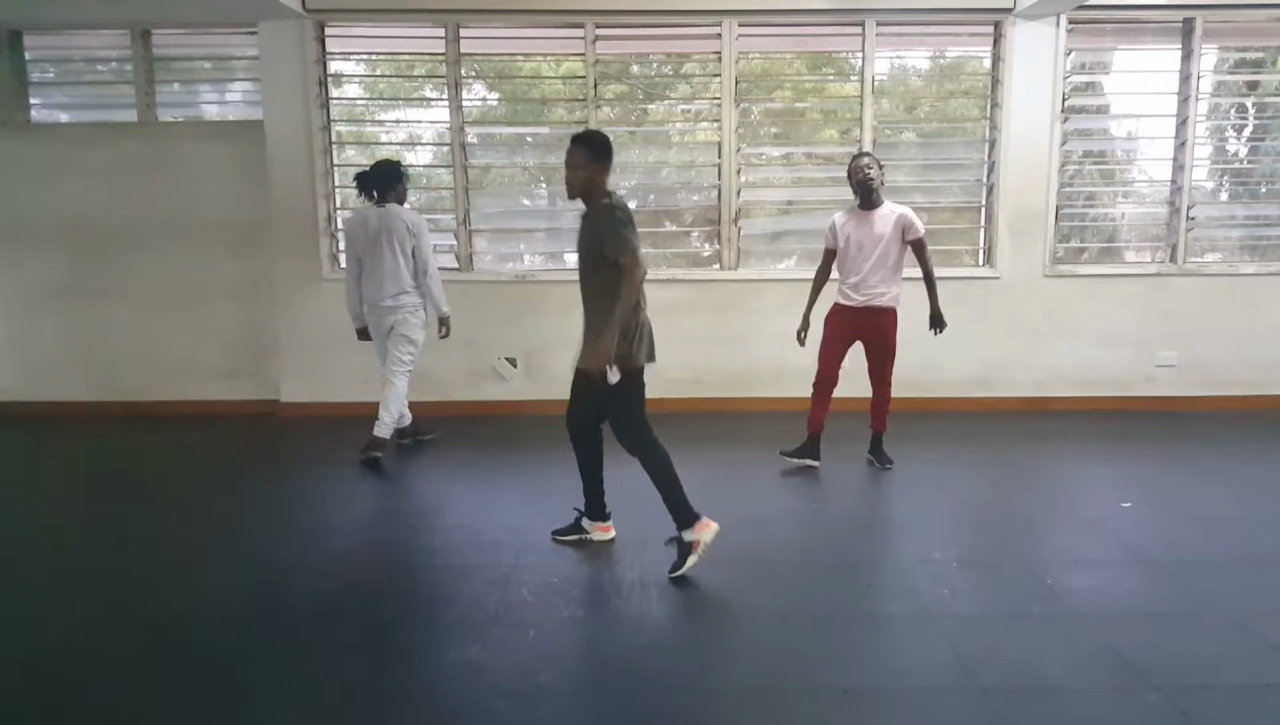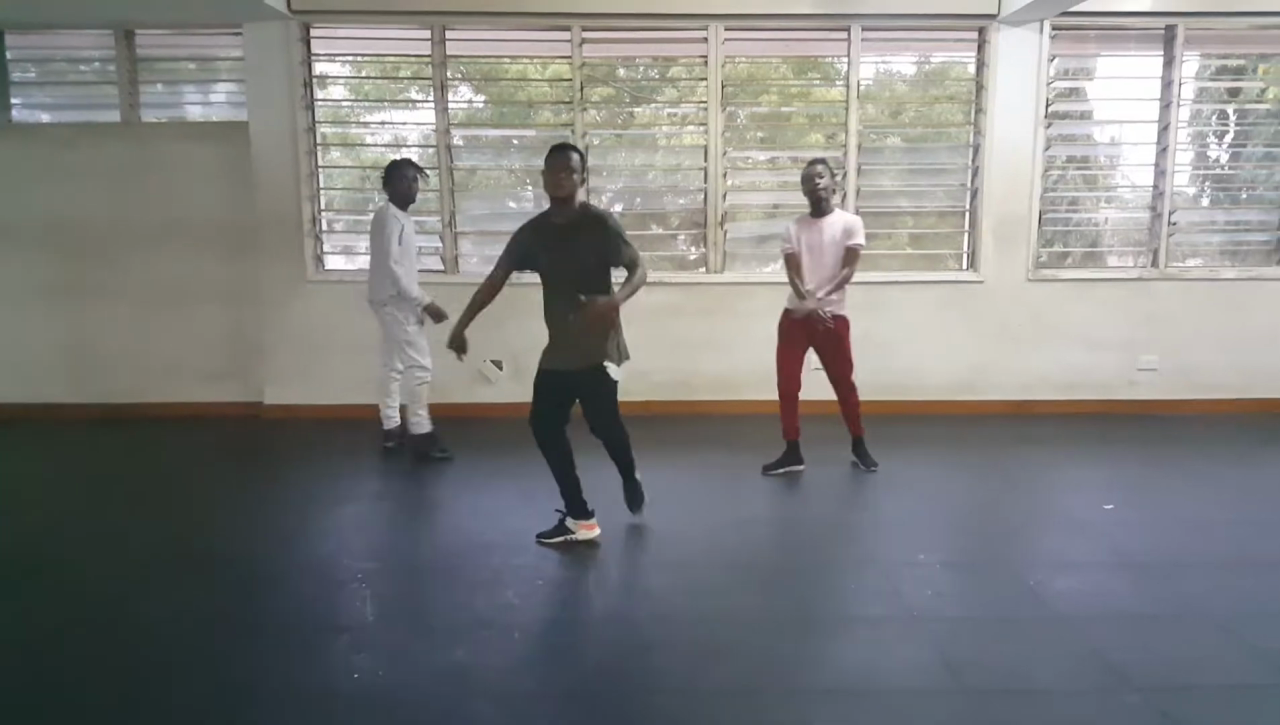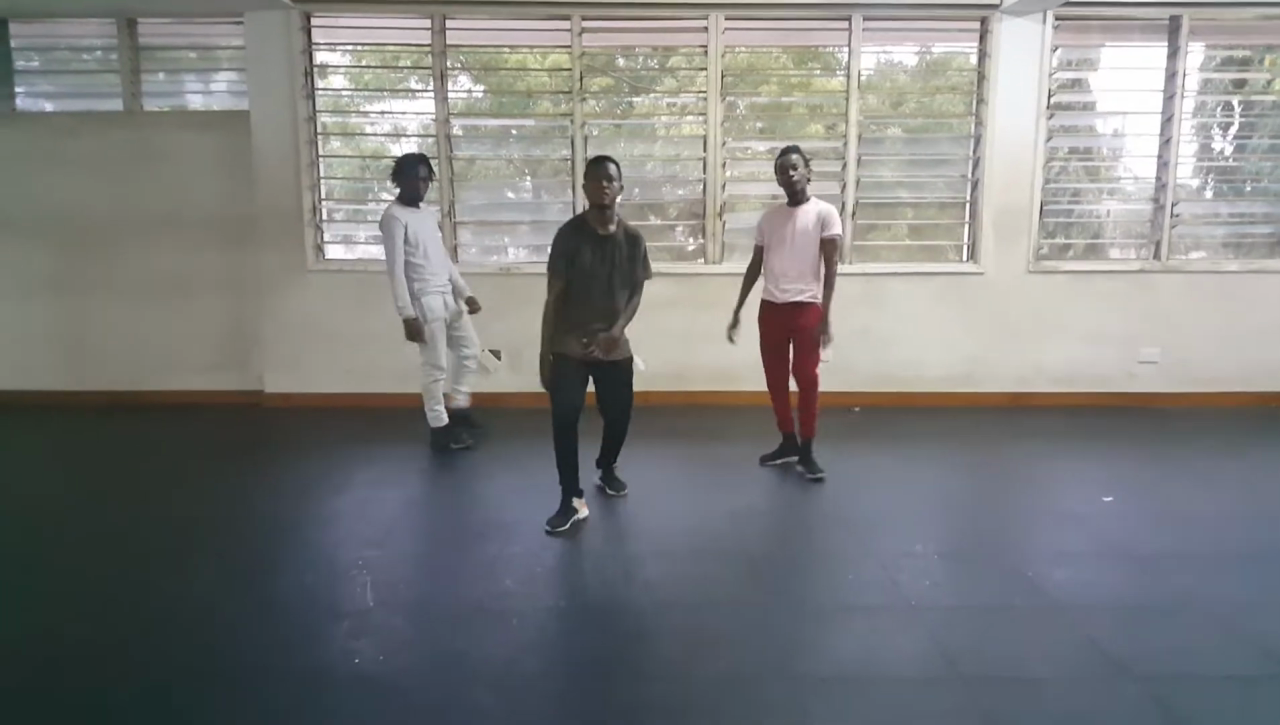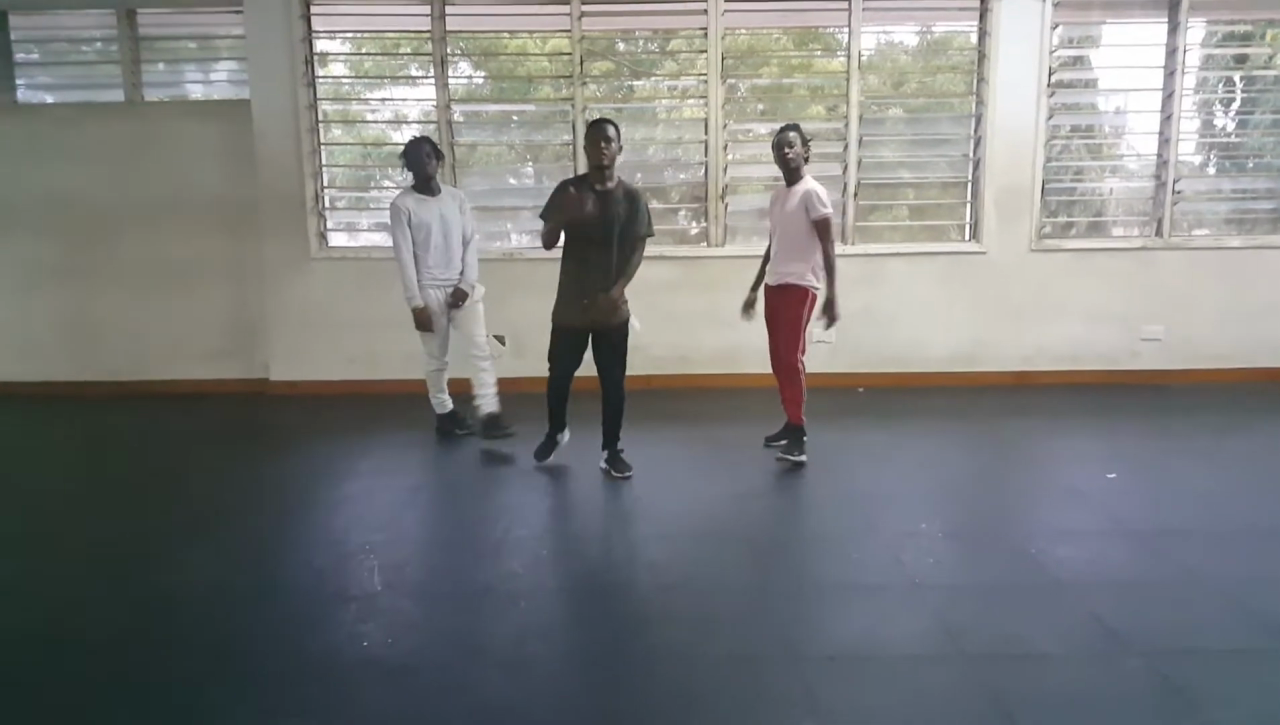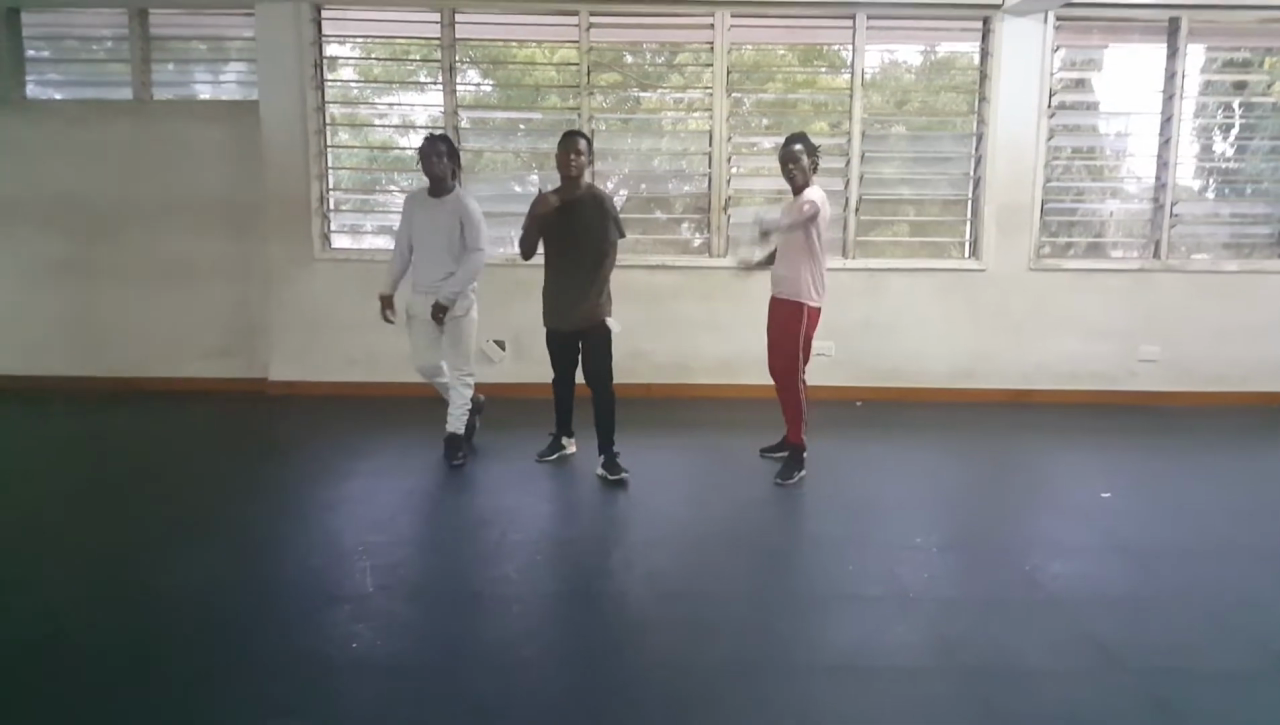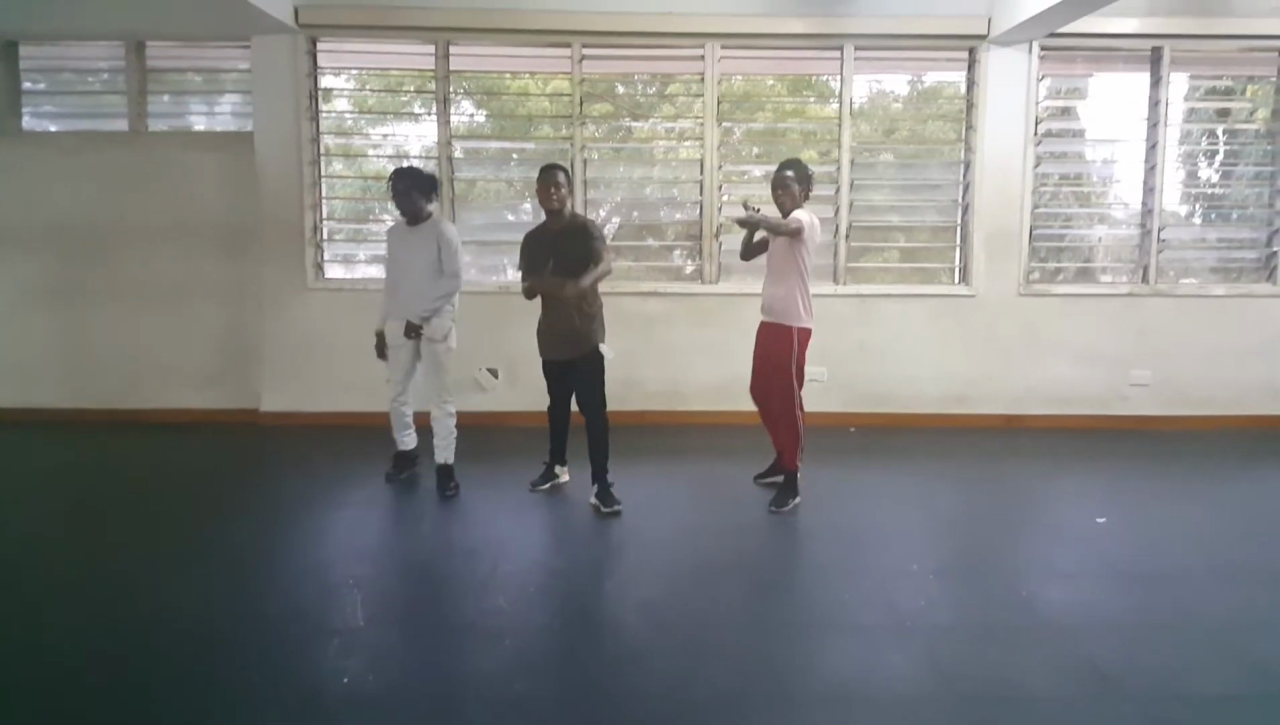
dt=0.4s
person 1, frame 1
left shoulder: (609, 214)
right shoulder: (595, 215)
left elbow: (635, 270)
left wrist: (609, 336)
left hip: (617, 344)
right hip: (602, 342)
left knee: (634, 434)
right knee: (580, 424)
left ankle: (691, 524)
right ankle: (596, 518)
person 1, frame 2
left shoulder: (601, 224)
right shoulder: (532, 232)
left elbow: (638, 270)
right elbow: (496, 279)
left wrist: (615, 299)
right wrist: (461, 325)
left hip: (597, 345)
right hip: (558, 348)
left knee: (604, 423)
right knee: (544, 425)
left ankle: (631, 482)
right ankle: (580, 517)
person 1, frame 3
left shoulder: (633, 239)
right shoulder: (569, 235)
left elbow: (636, 293)
right elbow: (554, 296)
left wrist: (616, 331)
right wrist: (546, 352)
left hip: (612, 342)
right hip: (569, 342)
left knee: (619, 415)
right knee: (565, 412)
left ankle: (607, 468)
right ankle: (572, 499)
person 1, frame 4
left shoulder: (632, 197)
right shoulder: (568, 192)
left elbow: (637, 250)
right elbow: (548, 242)
left wrist: (617, 291)
right wrist: (567, 216)
left hip: (612, 306)
right hip: (570, 304)
left knee: (613, 381)
right knee: (560, 374)
left ankle: (611, 451)
right ankle: (556, 432)
person 1, frame 5
left shoulder: (600, 202)
right shoulder: (544, 203)
left elbow: (609, 255)
right elbow: (526, 253)
left wrist: (593, 300)
right wrist: (535, 217)
left hip: (593, 309)
right hip: (556, 308)
left knee: (600, 381)
right knee: (562, 377)
left ankle: (607, 455)
right ankle: (564, 437)
person 1, frame 6
left shoulder: (585, 228)
right shoulder: (532, 239)
left elbow: (605, 263)
right elbow: (528, 289)
left wrist: (580, 285)
right wrist: (538, 284)
left hip: (585, 334)
right hip: (552, 336)
left knee: (594, 409)
right knee: (558, 404)
left ankle: (601, 484)
right ankle: (557, 466)
person 2, frame 1
left shoulder: (902, 216)
right shoulder: (839, 221)
left elbow: (924, 262)
right elbow: (825, 268)
left wrist: (935, 307)
right wrist: (807, 313)
left hip: (882, 312)
right hip: (844, 309)
left knee: (881, 381)
right knee: (824, 376)
left ankle: (876, 446)
right ankle: (812, 446)
person 2, frame 2
left shoulder: (849, 223)
right shoulder: (793, 227)
left elbow: (847, 271)
right elbow: (794, 275)
left wrist: (819, 301)
right wrist: (810, 305)
left hip: (833, 315)
right hip: (795, 315)
left knee: (844, 384)
right knee: (787, 385)
left ankle: (859, 446)
right ankle: (792, 453)
person 2, frame 3
left shoulder: (825, 212)
right shoulder: (768, 217)
left elbow: (831, 265)
right elbow: (755, 266)
left wrist: (825, 314)
right wrist: (737, 311)
left hip: (806, 306)
right hip: (771, 306)
left knee: (806, 376)
right knee: (775, 379)
left ankle: (807, 450)
right ankle: (788, 443)
person 2, frame 4
left shoulder: (813, 192)
right shoulder: (777, 196)
left elbow: (828, 246)
left wrist: (832, 296)
right wrist: (754, 289)
left hip: (800, 287)
right hip: (774, 286)
left knee: (790, 358)
right knee: (778, 360)
left ankle: (797, 437)
right ankle: (793, 423)
person 2, frame 5
left shoulder: (814, 198)
right shoulder: (792, 203)
left elbow: (800, 222)
left wrist: (773, 227)
right wrist: (761, 261)
left hip: (802, 302)
right hip: (781, 298)
left knee: (792, 375)
right knee: (779, 372)
left ankle: (797, 454)
right ankle: (793, 436)
person 2, frame 6
left shoulder: (804, 219)
right shoulder: (778, 227)
left elbow: (785, 228)
right elbow: (746, 255)
left wrist: (756, 220)
right wrist: (753, 226)
left hip: (792, 325)
right hip: (770, 322)
left knee: (788, 399)
right knee: (761, 392)
left ankle: (791, 482)
right ankle: (783, 459)
person 3, frame 1
left shoulder: (354, 223)
right shoulder: (413, 221)
left elbow: (353, 276)
right elbow: (427, 271)
left wrist: (358, 320)
right wrist: (442, 312)
left hip: (375, 310)
right hip: (408, 309)
left knee: (392, 369)
right knee: (398, 372)
left ankle: (404, 425)
right ankle: (379, 438)
person 3, frame 2
left shoulder: (399, 216)
right shoulder: (390, 216)
right elbow: (392, 266)
left wrist: (418, 302)
right wrist: (424, 302)
left hip: (391, 301)
right hip: (395, 303)
left knee: (393, 366)
right knee: (419, 365)
left ankle: (391, 428)
right ankle: (421, 435)
person 3, frame 3
left shoulder: (428, 212)
right shoulder: (393, 217)
right elbow: (396, 269)
left wrist: (465, 293)
right wrist: (407, 315)
left hip: (447, 295)
right hip: (425, 300)
left knee: (469, 351)
right knee: (436, 366)
left ankle: (458, 407)
right ankle: (439, 428)
person 3, frame 4
left shoulder: (457, 198)
right shoulder: (402, 205)
left elbow: (470, 243)
right elbow: (405, 257)
left wrist: (467, 284)
right wrist: (416, 303)
left hip: (462, 288)
right hip: (429, 292)
left knee: (480, 350)
right knee: (436, 358)
left ankle: (489, 415)
right ankle: (444, 414)
person 3, frame 5
left shoulder: (465, 205)
right shoulder: (413, 202)
left elbow: (476, 255)
right elbow: (403, 250)
left wrist: (448, 297)
right wrist: (387, 290)
left hip: (458, 299)
right hip: (421, 297)
left knee: (460, 369)
right knee: (425, 363)
left ankle: (455, 434)
right ankle: (470, 403)
person 3, frame 6
left shoulder: (442, 230)
right shoulder: (394, 233)
left elbow: (453, 280)
left wrist: (419, 317)
right wrist: (381, 327)
left hip: (435, 324)
right hip: (401, 326)
left knee: (440, 397)
right knee: (397, 393)
left ankle: (445, 466)
right ankle: (406, 452)
